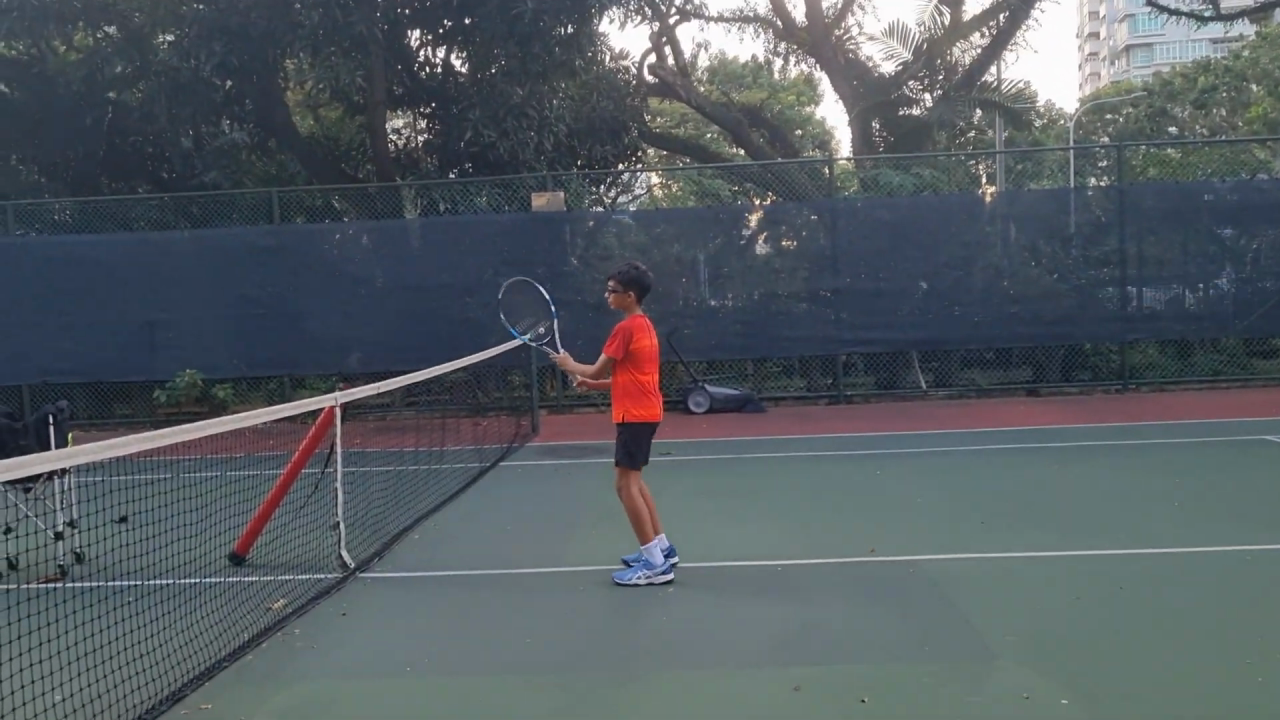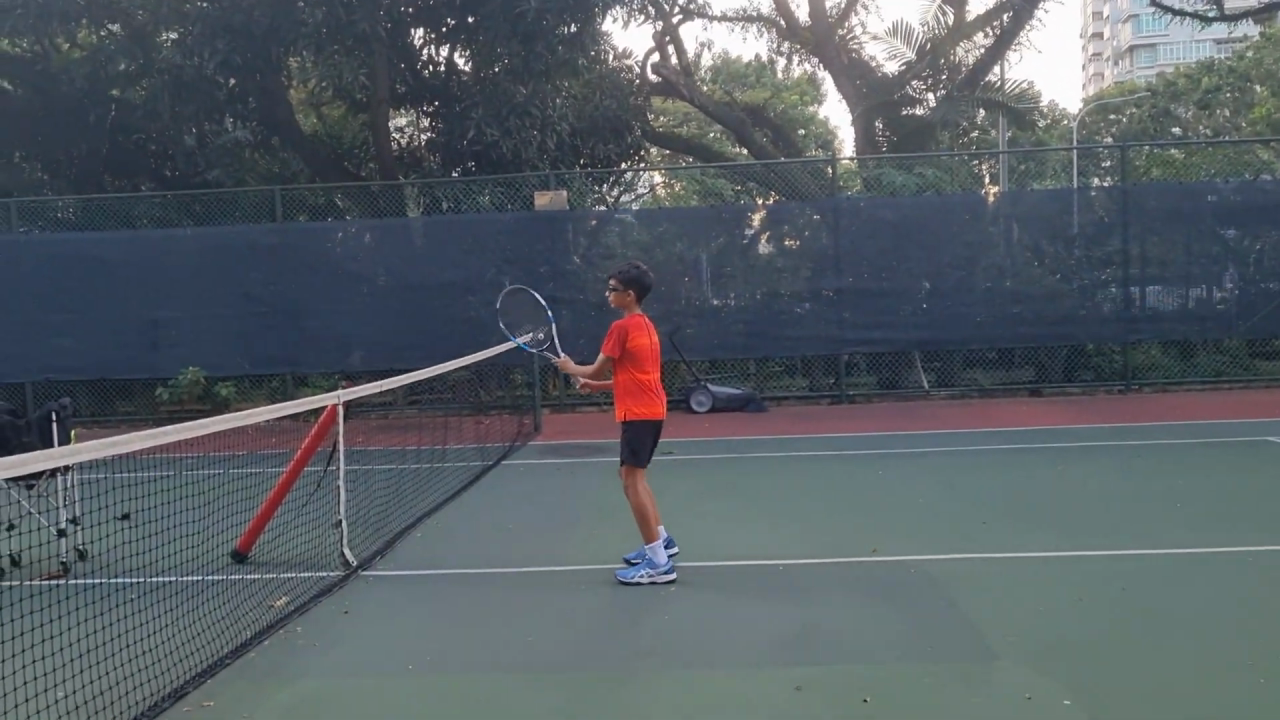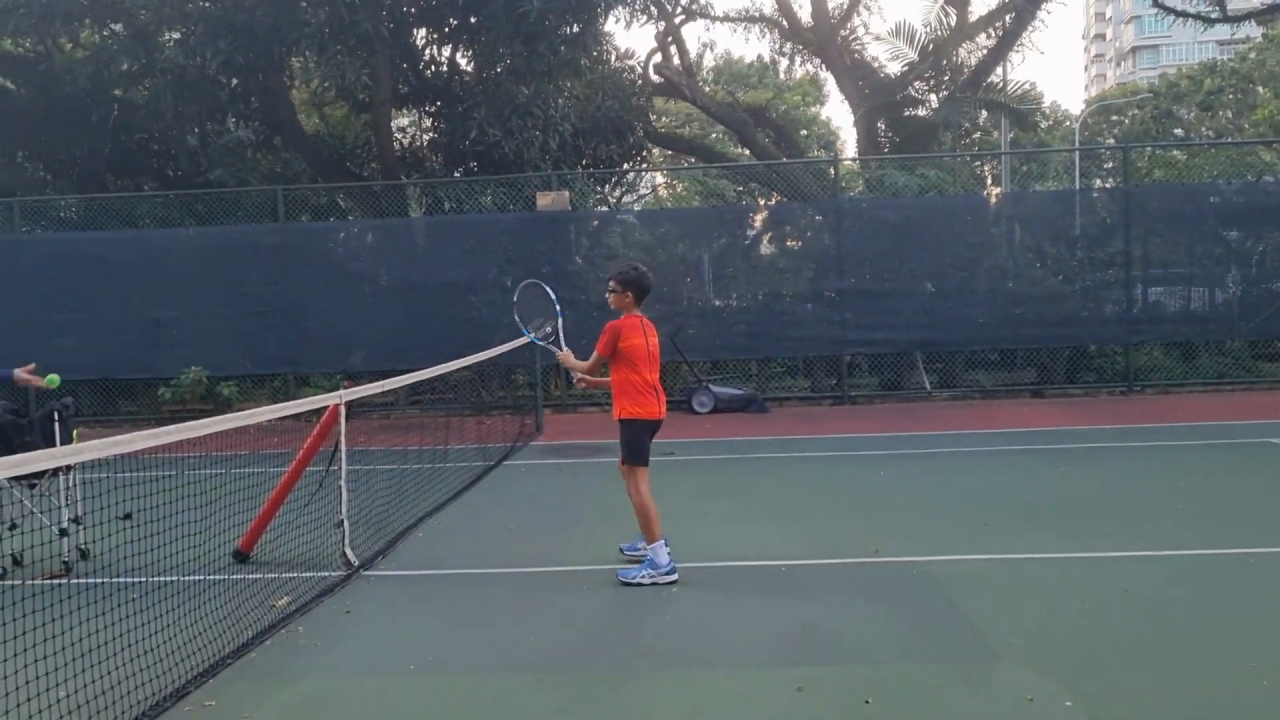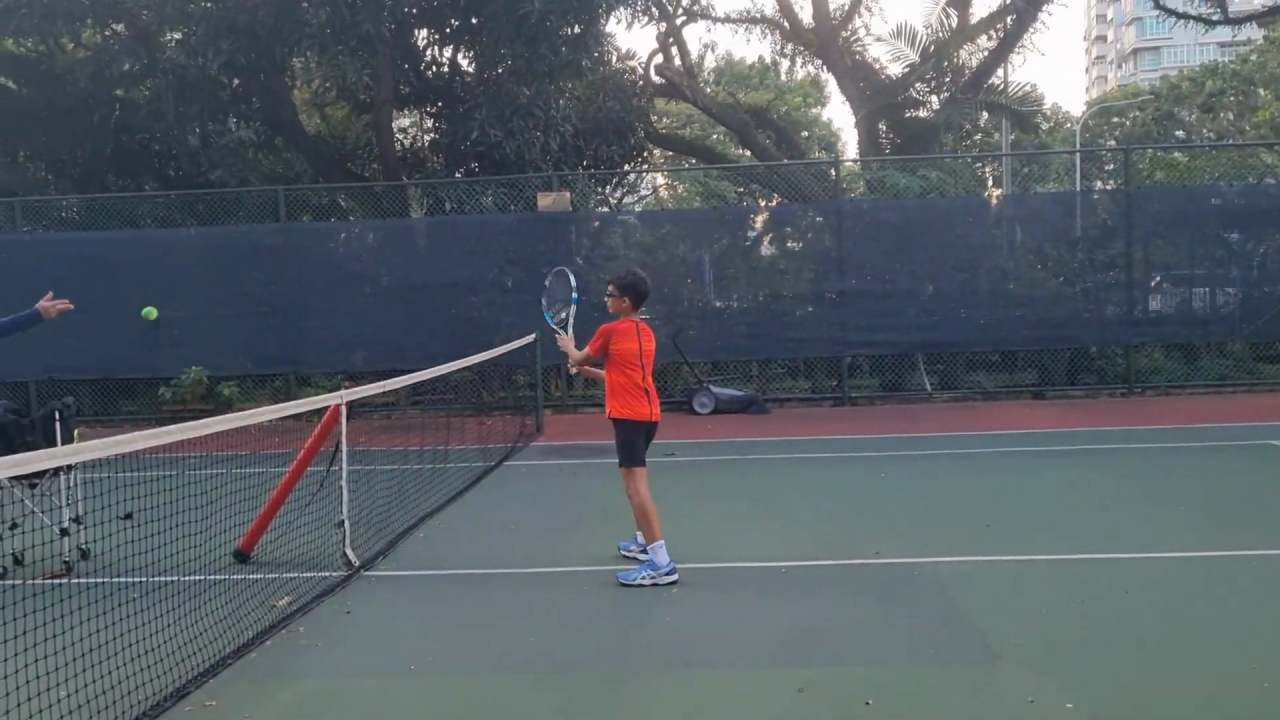
dt=0.1s
person 1, frame 1
left shoulder: (624, 329)
right shoulder: (645, 326)
left elbow: (598, 371)
left wrist: (570, 366)
right wrist: (596, 384)
left hip: (635, 416)
right hip: (648, 412)
left knee: (625, 485)
right knee: (634, 480)
left ankle: (655, 563)
right ankle: (661, 546)
person 1, frame 2
left shoulder: (621, 328)
right shoulder: (645, 325)
left elbow: (596, 371)
left wrist: (571, 368)
right wrist: (599, 387)
left hip: (638, 414)
right hip: (651, 411)
left knee: (633, 483)
right knee: (635, 478)
left ankle: (658, 563)
right ankle: (661, 541)
person 1, frame 3
left shoulder: (616, 328)
right shoulder: (648, 328)
left elbow: (588, 367)
left wrist: (569, 362)
right wrist: (597, 382)
left hip: (635, 414)
right hip: (654, 411)
left knee: (637, 484)
right knee: (633, 474)
left ankle: (660, 563)
right ankle: (652, 541)
person 1, frame 4
left shoulder: (609, 331)
right shoulder: (646, 332)
left elbow: (579, 359)
left wrist: (568, 345)
right wrist: (595, 373)
left hip: (628, 415)
right hip: (648, 413)
left knee: (636, 485)
right knee: (633, 476)
left ankle: (660, 563)
right ankle: (645, 541)
